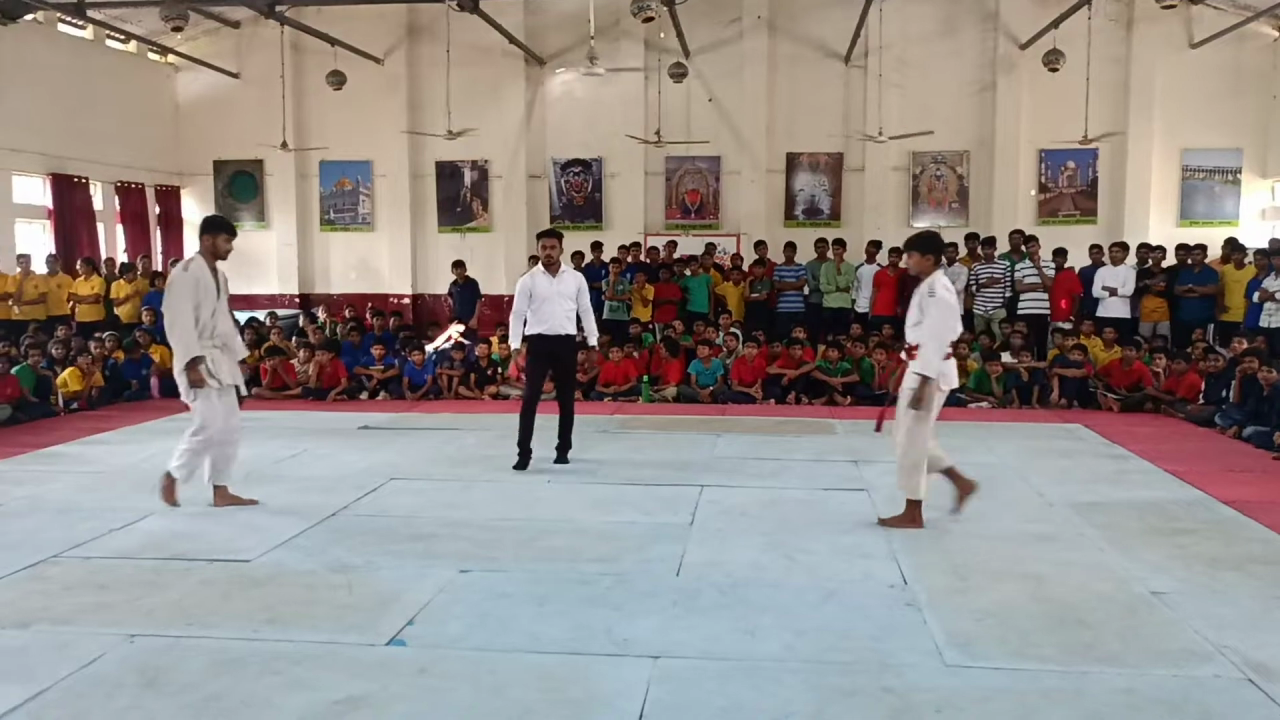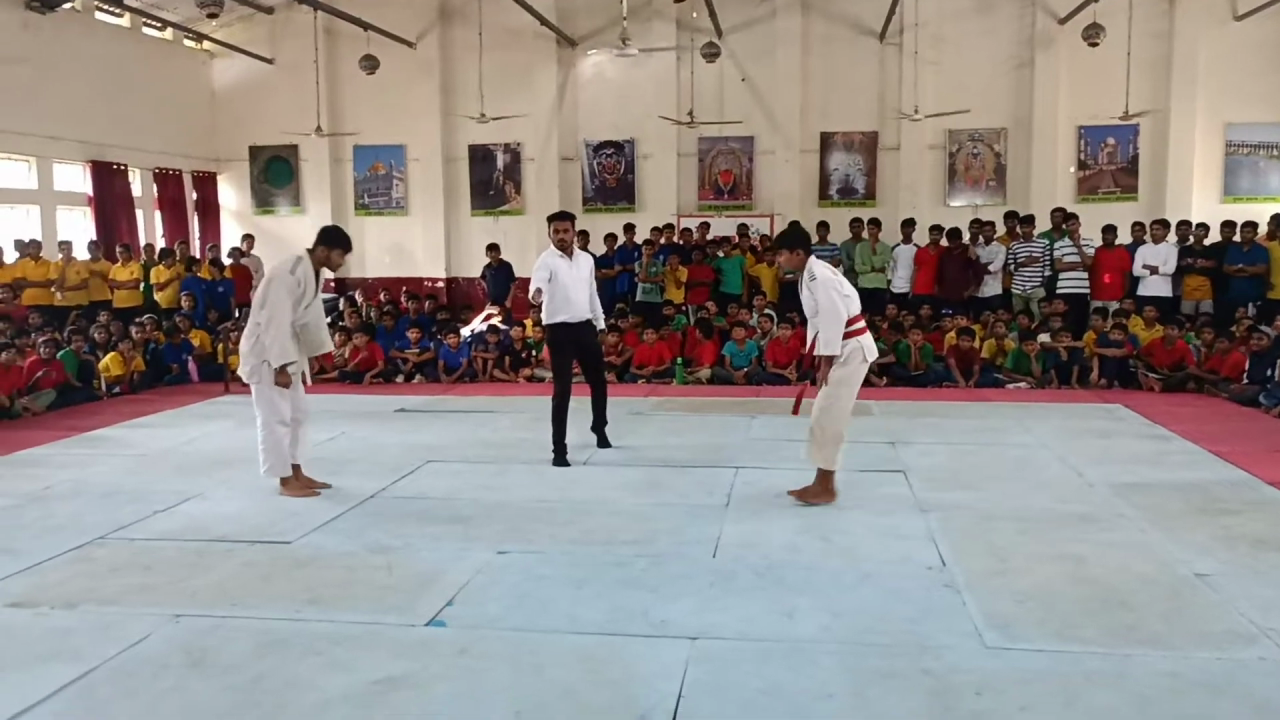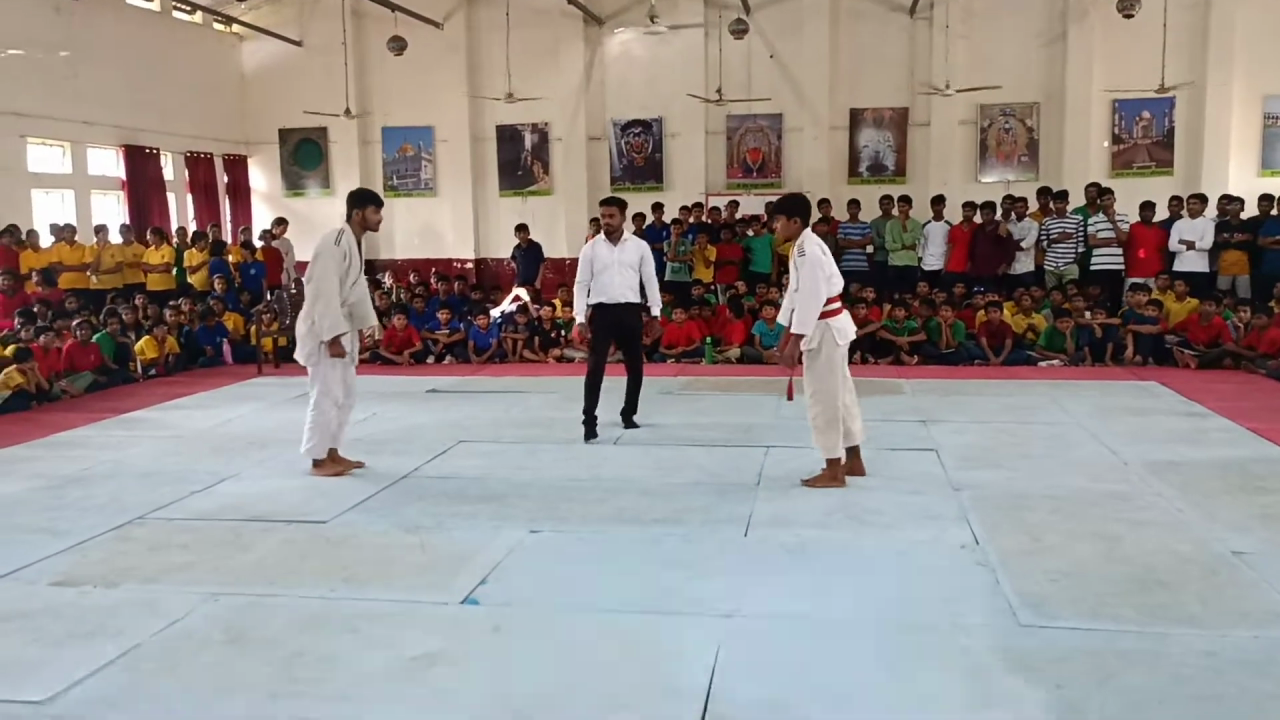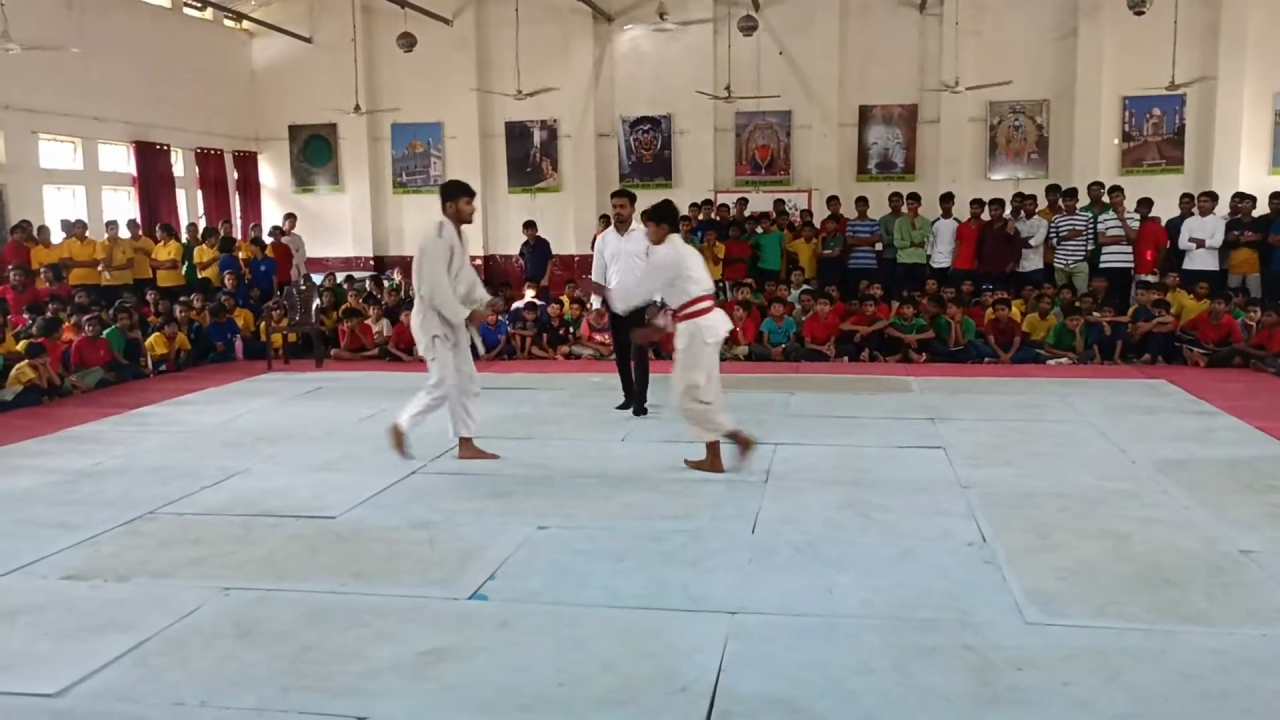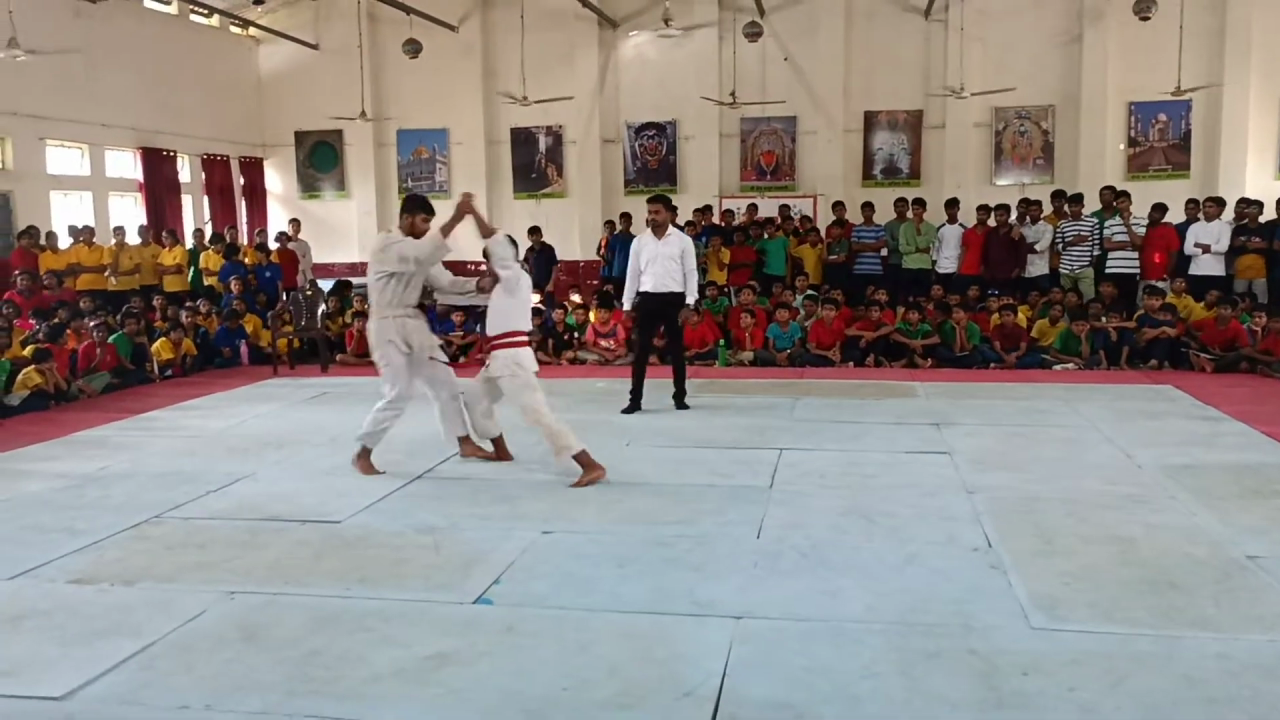
dt=0.7s
person 1, frame 1
left shoulder: (936, 290)
right shoulder: (930, 286)
left elbow: (936, 339)
left wrist: (923, 383)
right wrist: (913, 371)
left hip: (929, 372)
right hip: (923, 369)
left knee: (911, 439)
right knee: (915, 437)
left ankle: (912, 512)
right ankle: (960, 482)
person 1, frame 2
left shoulder: (818, 275)
right shoulder: (810, 274)
left elbow: (834, 319)
right elbow: (818, 321)
left wrist: (826, 363)
right wrist: (817, 358)
left hip: (851, 348)
right hip: (845, 346)
left knee: (826, 414)
right knee: (830, 413)
left ankle: (823, 486)
right ankle: (824, 482)
person 1, frame 3
left shoulder: (808, 250)
right shoulder: (806, 246)
left elbow: (811, 299)
right elbow: (796, 293)
left wrist: (795, 342)
right wrist: (787, 334)
left hip: (825, 329)
right hip: (829, 326)
left knee: (822, 398)
right knee: (839, 394)
left ankle: (833, 471)
right ankle: (853, 461)
person 1, frame 4
left shoulder: (665, 254)
right shoulder: (685, 251)
left elbow: (639, 288)
left wrist: (610, 294)
right wrist: (670, 326)
left hip: (698, 327)
right hip: (710, 321)
left knee: (688, 396)
right knee: (703, 390)
left ankle: (739, 438)
right ankle: (714, 457)
person 1, frame 5
left shoulder: (516, 278)
right shoulder: (509, 285)
left elbow: (501, 252)
left wrist: (475, 214)
left hip: (512, 358)
right hip: (504, 358)
left knee: (537, 414)
right knee: (478, 401)
left ankle: (592, 466)
right ankle: (501, 451)
person 2, frame 1
left shoulder: (217, 274)
right shoulder: (186, 274)
right elbow: (179, 324)
left wrist: (237, 358)
right wrist: (192, 365)
left hip: (220, 360)
right hip: (198, 361)
left knee: (228, 428)
right knee: (210, 428)
left ankle: (220, 491)
right ankle: (172, 477)
person 2, frame 2
left shoulder: (314, 273)
right shoulder: (289, 273)
left elbow: (312, 317)
right elbow: (275, 322)
left wrist: (313, 354)
right wrist: (281, 366)
left hip: (285, 344)
right hip: (264, 347)
left knee: (296, 412)
right knee: (275, 414)
left ankle: (296, 473)
right ankle: (285, 480)
person 2, frame 3
left shoulder: (355, 243)
right shoulder: (334, 245)
right elbow: (323, 295)
left wrist: (361, 327)
right wrist: (333, 338)
left hip: (341, 326)
right hip: (322, 328)
left knee: (345, 395)
right knee: (326, 396)
left ankle: (332, 453)
right ankle: (318, 461)
person 2, frame 4
left shoulder: (456, 235)
right shoulder: (437, 240)
left elbow: (466, 277)
right elbow: (436, 292)
left wrist: (485, 301)
right wrist: (469, 315)
left hip: (452, 319)
right hip: (434, 320)
left knee: (466, 382)
right knee: (443, 386)
left ankle: (466, 444)
right ankle: (401, 426)
person 2, frame 5
left shoulder: (424, 249)
right shoulder: (387, 246)
left elbow: (445, 282)
right elbow: (422, 253)
left wrist: (479, 284)
right wrist: (455, 219)
left hip: (413, 325)
right hip: (388, 327)
left knee: (446, 384)
right knee: (397, 396)
left ankle: (465, 443)
right ankle: (363, 452)
person 3, frame 1
left shoulder: (576, 279)
right shoulder: (528, 280)
left elbow: (585, 311)
right elbow: (518, 313)
left wrist: (592, 342)
right wrist: (515, 345)
left hip: (566, 343)
right hip: (538, 342)
left knee: (566, 400)
right knee: (530, 397)
left ankle: (563, 449)
right ankle: (523, 451)
person 3, frame 2
left shoulder: (586, 260)
right shoulder: (546, 261)
right elbow: (537, 285)
left wrist: (600, 326)
right wrist: (536, 294)
left hip: (585, 328)
right hip: (559, 331)
left knee: (599, 381)
right knee: (562, 391)
left ankle: (599, 428)
right ankle: (559, 450)
person 3, frame 3
left shoulder: (640, 246)
right shoulder: (591, 248)
left elbow: (650, 280)
right elbow: (581, 284)
left wrist: (655, 313)
right wrist: (580, 317)
left hip: (630, 311)
right hip: (602, 312)
left knee: (635, 368)
right knee: (595, 367)
left ankle: (628, 413)
right ankle: (589, 422)
person 3, frame 4
left shoulder: (646, 236)
right shoulder: (604, 238)
right elbow: (597, 273)
right wrist: (597, 304)
left knee: (639, 349)
right knee: (621, 349)
left ankle: (640, 400)
right ankle: (629, 395)
person 3, frame 5
left shoulder: (683, 240)
right shoulder: (639, 241)
left elbow: (691, 273)
right elbow: (633, 274)
left wrist: (689, 304)
right wrist: (627, 305)
left hip: (673, 299)
right hip: (647, 299)
left knee: (676, 349)
right knee: (641, 349)
left ankle: (679, 396)
right ankle: (635, 400)
